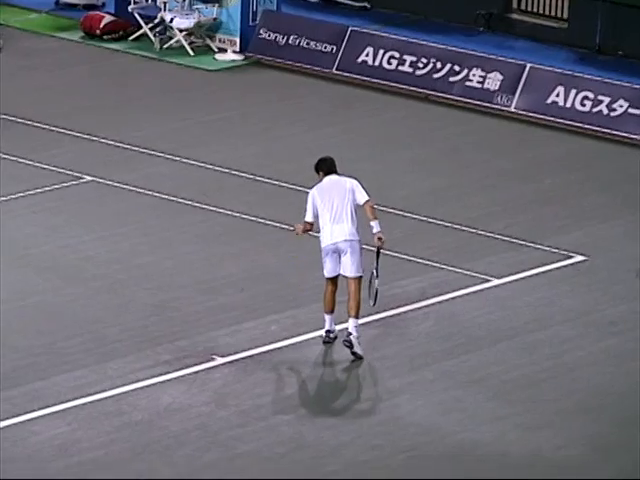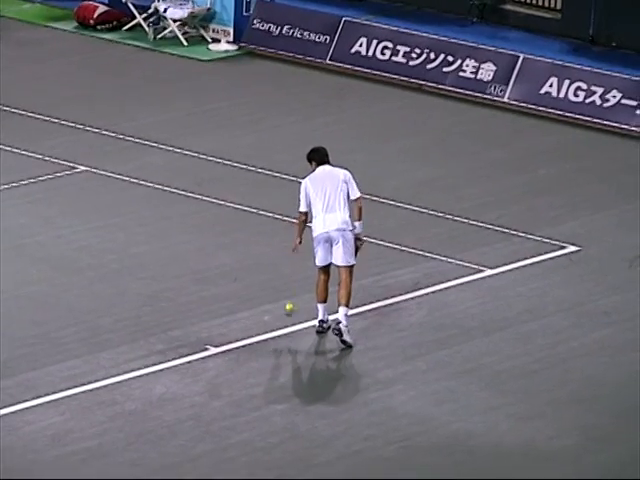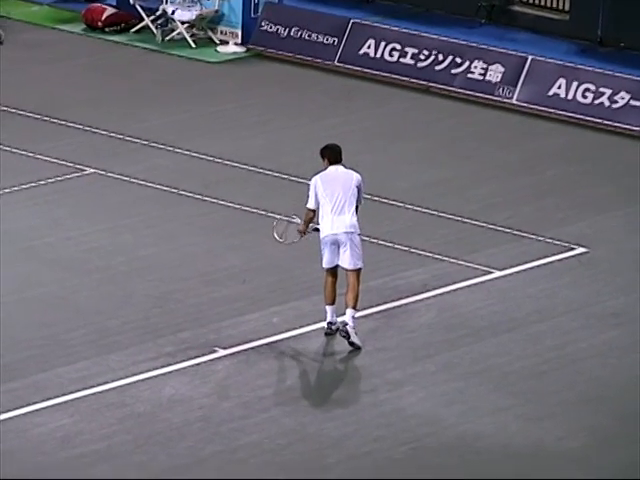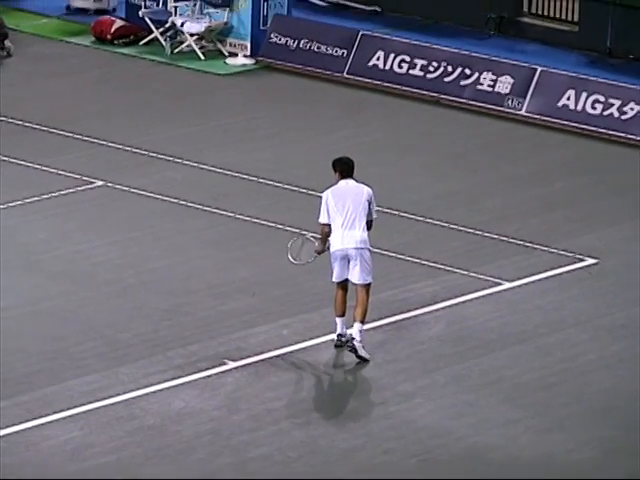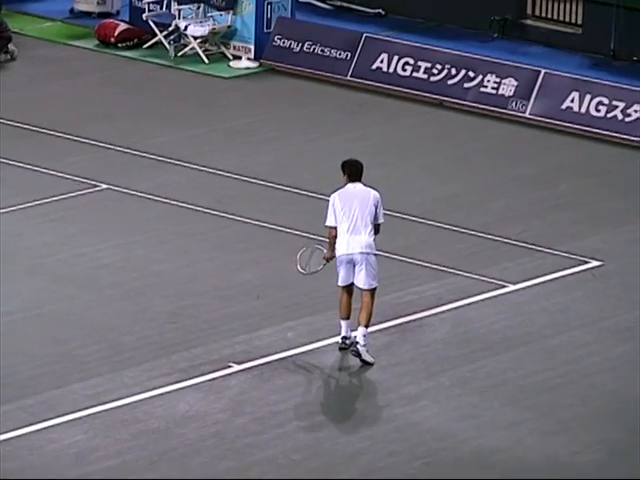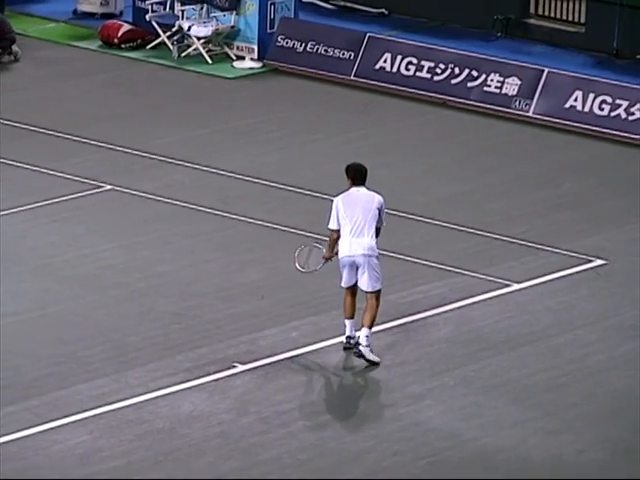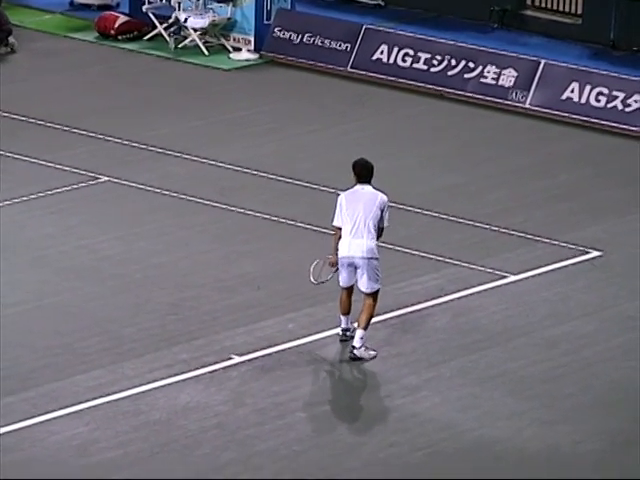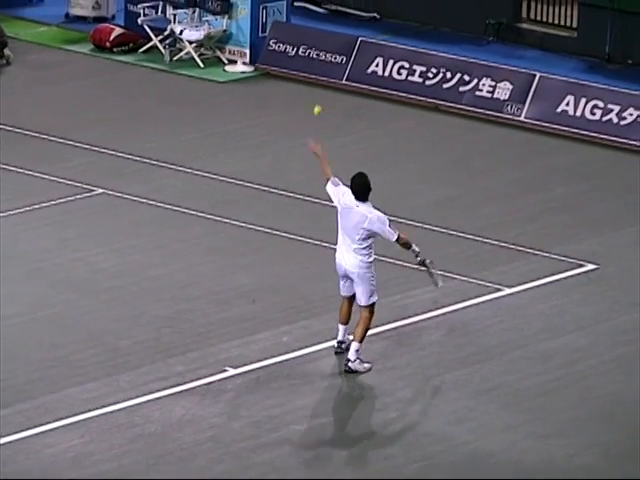
dt=0.5s
person 1, frame 1
left shoulder: (315, 191)
right shoulder: (350, 183)
left elbow: (308, 225)
right elbow: (368, 205)
left wrist: (300, 230)
right wrist: (376, 230)
left hip: (328, 241)
right hip: (349, 238)
left knee: (331, 283)
right knee: (354, 285)
left ankle: (329, 330)
right ankle: (352, 333)
person 1, frame 2
left shoulder: (307, 181)
right shoulder: (343, 174)
left elbow: (303, 216)
right elbow: (357, 204)
left wrist: (298, 237)
right wrist: (358, 231)
left hip: (320, 230)
right hip: (342, 228)
left knee: (323, 273)
right knee: (345, 275)
left ankle: (322, 320)
right ankle: (341, 322)
person 1, frame 3
left shoulder: (317, 180)
right shoulder: (355, 177)
left elbow: (311, 212)
left wrist: (304, 226)
left hip: (327, 232)
right hip: (349, 230)
left knee: (330, 275)
right knee: (353, 277)
left ankle: (330, 321)
right ankle: (348, 323)
person 1, frame 4
left shoulder: (329, 194)
right shoulder: (366, 191)
left elbow: (325, 228)
left wrist: (322, 245)
left hip: (338, 246)
right hip: (359, 245)
left knee: (340, 287)
right knee: (362, 291)
left ankle: (340, 334)
right ankle: (356, 337)
person 1, frame 5
left shoulder: (336, 197)
right shoulder: (373, 195)
left elbow: (333, 231)
right elbow: (377, 228)
left wrist: (330, 251)
left hip: (343, 250)
right hip: (365, 250)
left knee: (346, 291)
right knee: (368, 296)
left ankle: (344, 337)
right ankle: (360, 342)
person 1, frame 6
left shoulder: (340, 200)
right shoulder: (377, 199)
left elbow: (335, 234)
left wrist: (329, 251)
left hip: (346, 252)
right hip: (367, 252)
left knee: (349, 291)
right knee: (373, 298)
left ankle: (349, 337)
right ankle: (363, 343)
person 1, frame 7
left shoulder: (344, 197)
right shoulder: (381, 199)
left elbow: (338, 231)
right elbow: (379, 232)
left wrist: (334, 255)
left hip: (345, 251)
right hip: (367, 252)
left knee: (346, 290)
right knee: (370, 298)
left ankle: (345, 329)
right ankle: (358, 345)
person 1, frame 8
left shoulder: (343, 198)
right shoulder: (375, 217)
left elbow: (330, 177)
right elbow: (397, 238)
left wrist: (320, 154)
right wrist: (415, 251)
left hip: (341, 262)
right hip: (360, 266)
left knee: (347, 300)
right knee: (367, 312)
left ankle: (340, 341)
right ankle: (352, 358)
